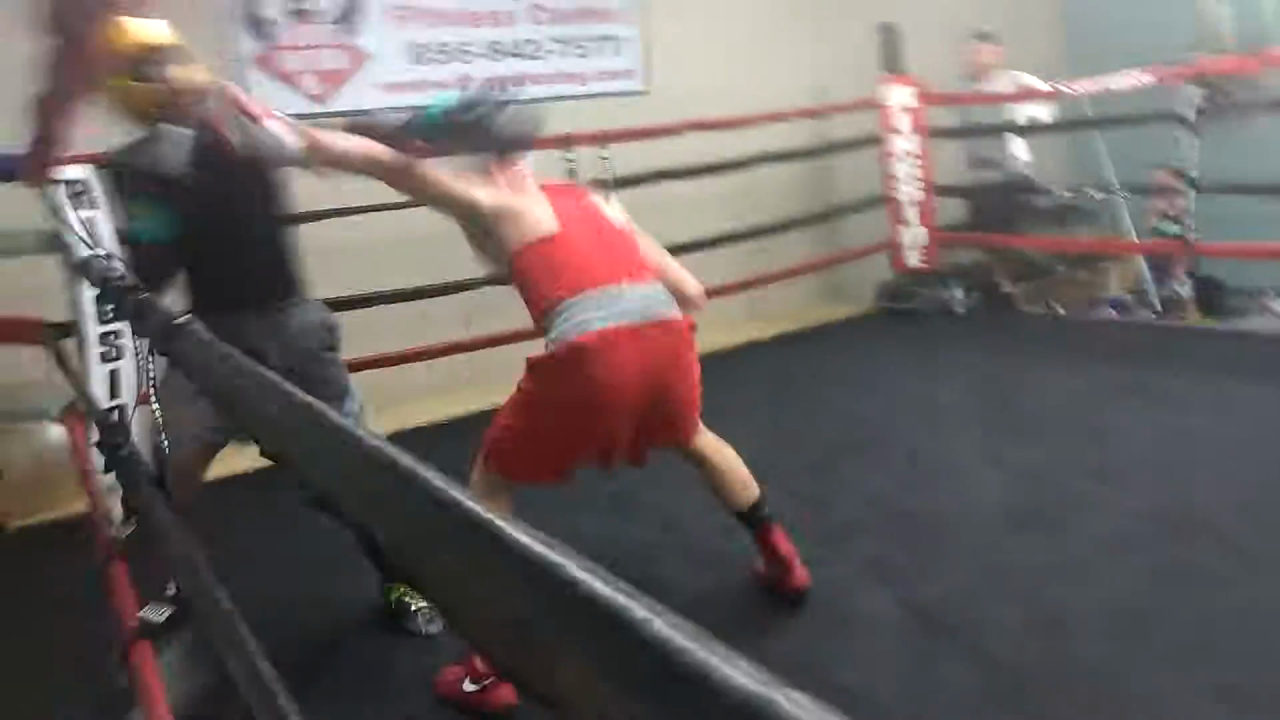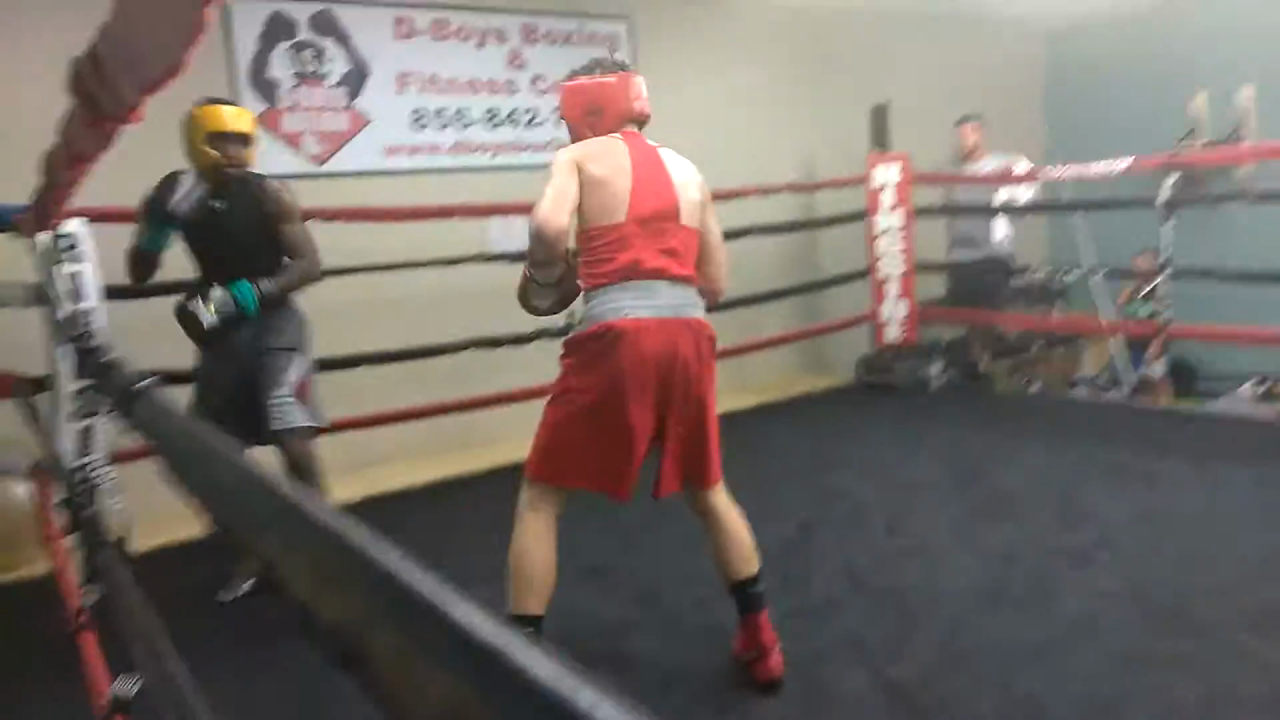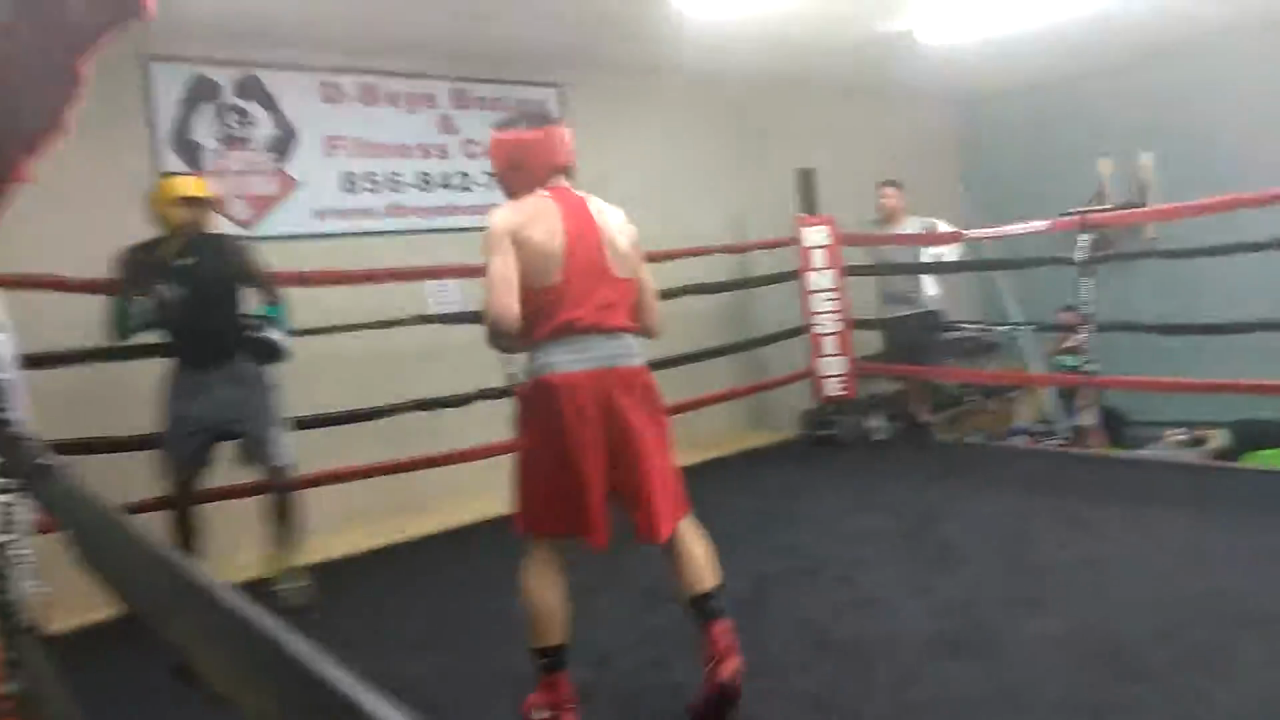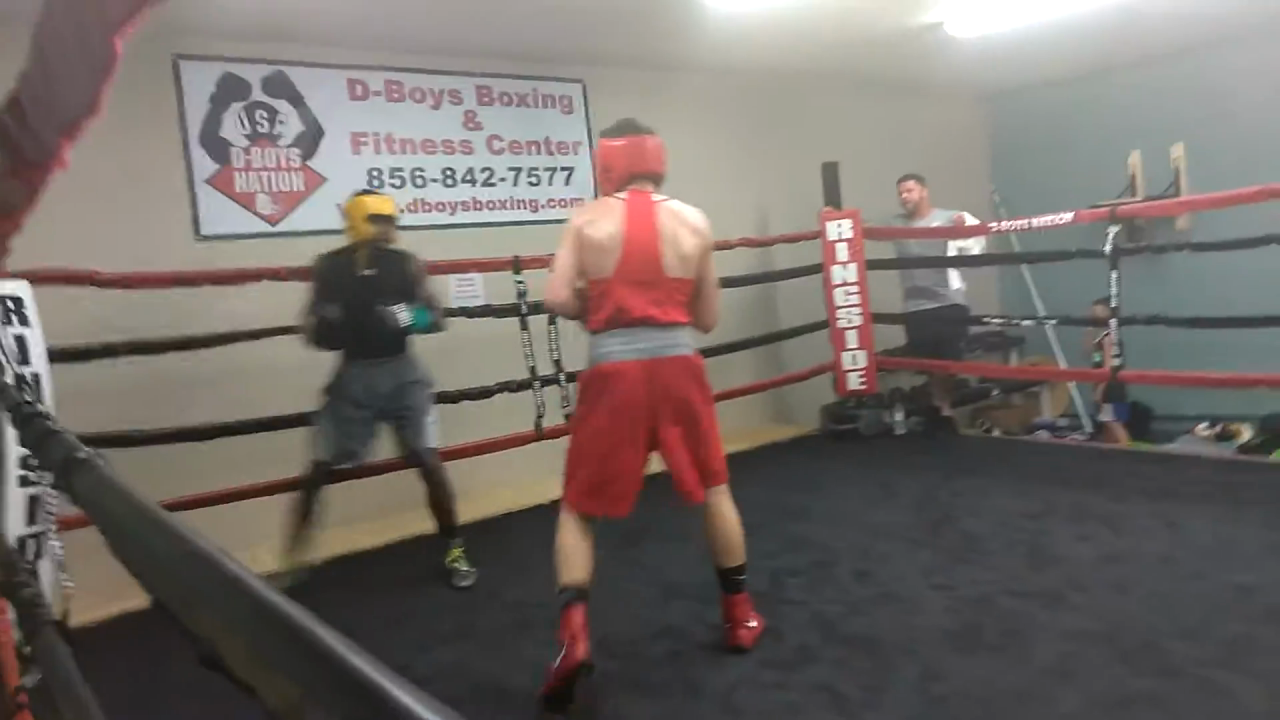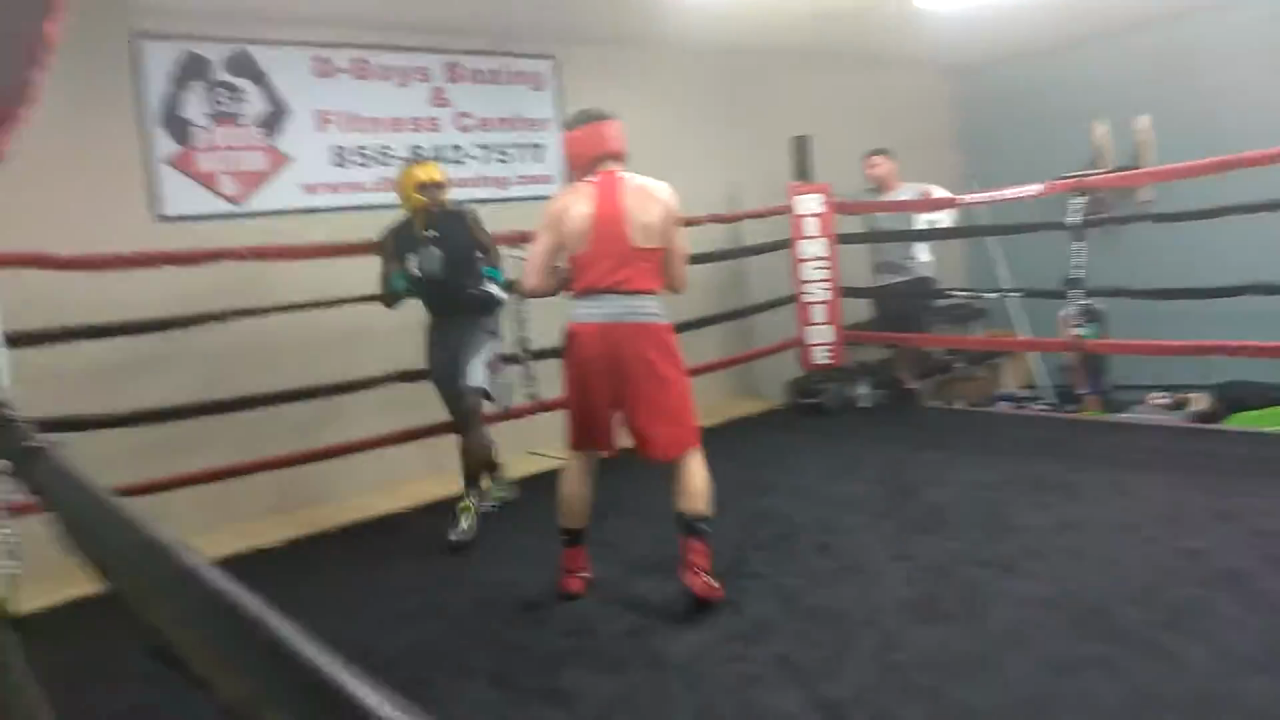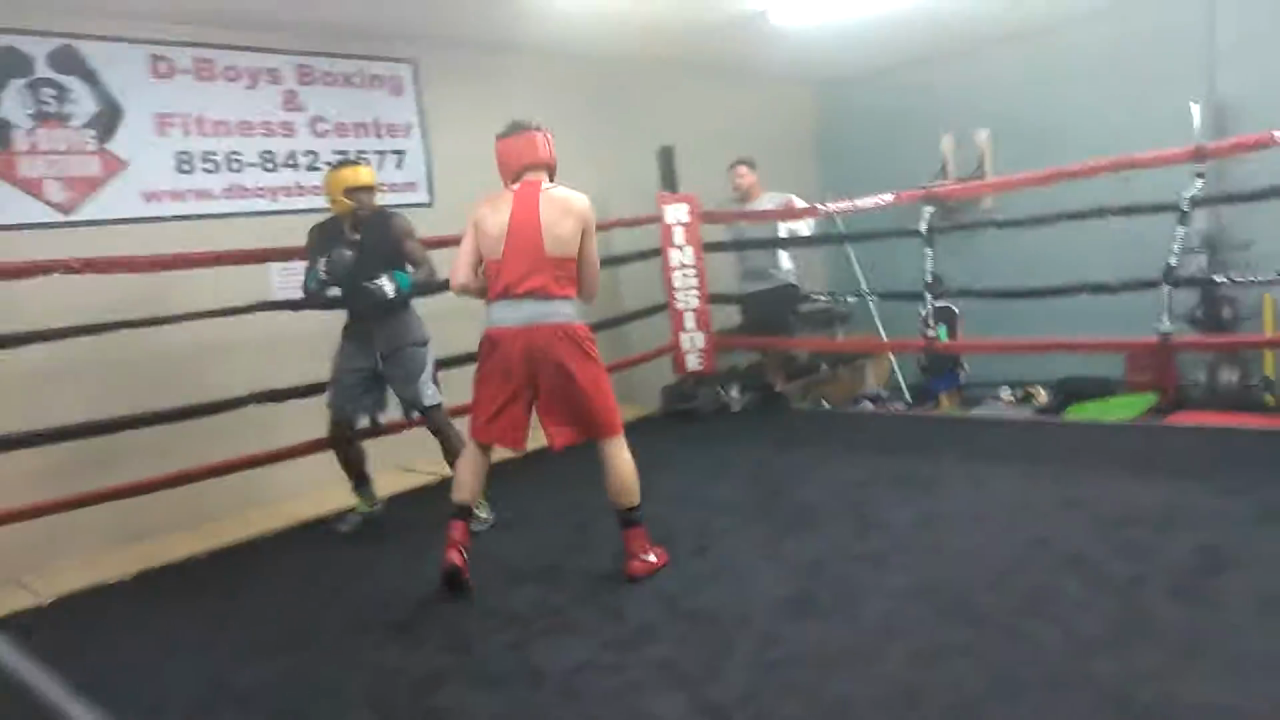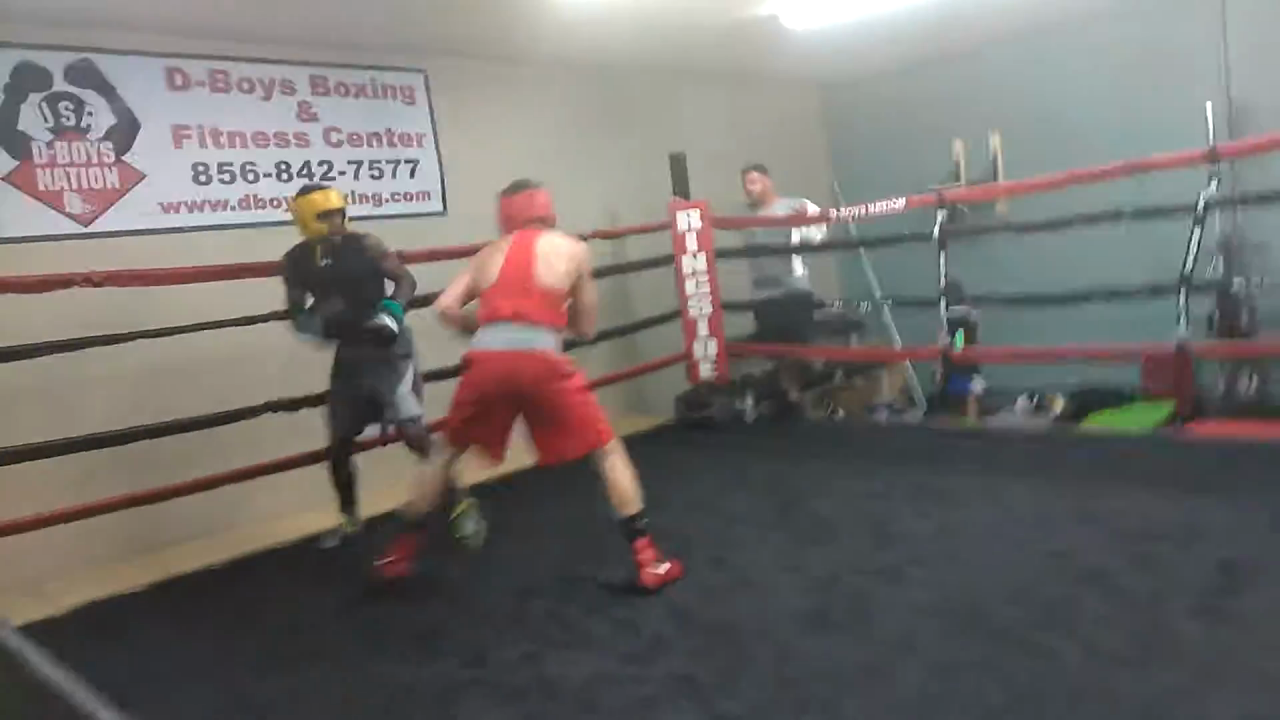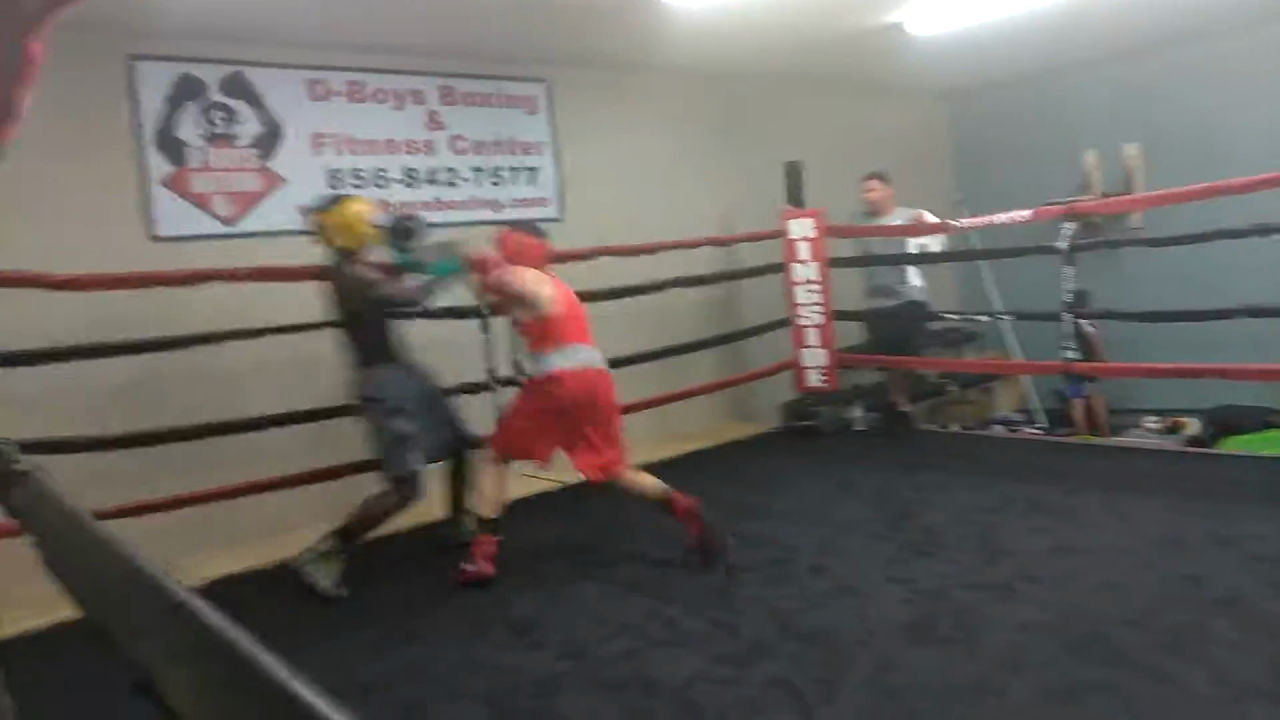
dt=0.5s
person 1, frame 1
left shoulder: (497, 203)
right shoulder: (600, 206)
left elbow: (399, 166)
right elbow: (691, 293)
left wrist: (299, 140)
left hip: (597, 349)
right hip: (664, 333)
left knee: (489, 485)
right knee: (691, 437)
right ankle: (782, 559)
person 1, frame 2
left shoulder: (581, 158)
right shoulder: (688, 171)
left elbow: (550, 229)
right elbow: (715, 285)
left wrist: (543, 278)
left hip: (614, 337)
right hip: (688, 335)
left knee: (540, 497)
right knee: (707, 490)
right ankle: (759, 640)
person 1, frame 3
left shoulder: (510, 220)
right shoulder: (615, 217)
left elbow: (505, 317)
right elbow: (650, 321)
left wrist: (505, 337)
left hip: (560, 387)
right hip: (627, 378)
left knee: (543, 546)
right knee: (674, 519)
right ankle: (720, 647)
person 1, frame 4
left shoulder: (586, 219)
right shoulder: (692, 219)
left elbow: (558, 299)
right elbow: (709, 317)
left wrist: (604, 310)
left hip: (612, 372)
right hip: (680, 366)
left knee: (578, 509)
right knee: (713, 492)
left ankle: (574, 633)
right ankle: (741, 614)
person 1, frame 5
left shoulder: (564, 205)
right shoulder: (659, 194)
left elbow: (532, 282)
right elbow: (678, 281)
left hip: (588, 332)
right hip: (644, 330)
left knee: (582, 453)
right knee: (684, 448)
left ankle: (573, 568)
right ankle: (697, 561)
person 1, frame 6
left shoulder: (486, 211)
right shoulder: (576, 204)
left elbow: (461, 282)
right elbow: (590, 288)
left hip: (504, 334)
right hip: (560, 330)
left knee: (480, 442)
right knee: (610, 436)
left ankle: (456, 542)
right ankle: (638, 550)
person 1, frame 7
left shoulder: (490, 253)
right shoulder: (572, 250)
left elbow: (446, 308)
right elbow: (586, 328)
left hip: (487, 361)
right hip: (542, 361)
left knee: (446, 453)
right knee: (608, 451)
left ankle: (401, 553)
right ankle: (647, 560)
person 1, frame 8
left shoulder: (517, 275)
right shoulder: (548, 282)
left hip: (557, 379)
right hip: (591, 378)
left knee: (494, 459)
right knee: (615, 472)
left ankle: (482, 555)
right ankle: (685, 510)
person 2, frame 1
left shoulder: (228, 134)
right shoulder: (134, 166)
right elbow: (148, 279)
right wrist: (150, 201)
left hip: (290, 325)
right hip: (212, 337)
left knee: (355, 478)
right knee: (170, 482)
left ankle: (399, 586)
right ankle: (178, 587)
person 2, frame 2
left shoulder: (265, 193)
right shoulder: (178, 192)
left elbow: (308, 264)
right elbow: (138, 274)
left wrist: (243, 298)
right wrist: (156, 224)
left hip: (272, 330)
right hip: (220, 337)
left knee: (295, 453)
right ankle: (255, 556)
person 2, frame 3
left shoulder: (227, 250)
right shoulder: (139, 262)
left elbow: (269, 289)
right elbow: (120, 329)
left wrist: (272, 324)
right wrist: (141, 311)
left hip: (240, 373)
right hip: (190, 380)
left knee: (278, 472)
right knee: (182, 487)
left ankle: (285, 564)
person 2, frame 4
left shoulder: (406, 264)
right shoulder: (329, 267)
left elbow: (436, 317)
right elbow: (313, 325)
left wrist: (410, 318)
right wrist: (320, 328)
left hip: (401, 371)
right hip: (353, 375)
left knee: (429, 465)
right knee: (318, 473)
left ankle: (453, 550)
right ankle: (293, 559)
person 2, frame 5
left shoulder: (464, 220)
right shoulder: (397, 238)
left elbow: (491, 253)
right elbow: (389, 297)
left wrist: (494, 281)
right wrist: (409, 275)
left hip: (476, 321)
right hip: (442, 328)
left knee: (470, 405)
right knee: (463, 416)
left ankle: (468, 501)
right ankle: (497, 482)
person 2, frame 6
left shoulder: (392, 223)
right shoulder: (322, 235)
left elbow: (427, 271)
right elbow: (311, 292)
left wrist: (397, 282)
right wrist: (321, 275)
left hip: (400, 328)
right hip: (358, 333)
left knee: (435, 417)
right knee: (341, 429)
left ankle: (474, 497)
right ankle: (366, 498)
person 2, frame 7
left shoulder: (364, 245)
right shoulder: (295, 262)
left elbow: (406, 280)
right elbow: (295, 313)
left wrist: (392, 310)
right wrist: (311, 323)
left hip: (387, 346)
right hip: (349, 353)
left knee: (411, 431)
right knee: (339, 445)
left ankle: (461, 505)
right ankle: (349, 518)
person 2, frame 8
left shoulder: (359, 268)
right shoulder: (353, 272)
left elbow: (398, 288)
right elbow: (409, 297)
left wrist: (406, 256)
right wrist: (441, 272)
left hip: (396, 372)
right hip: (386, 380)
left knee: (460, 444)
right knee: (404, 487)
left ankle: (462, 520)
right ankle: (322, 554)
person 3, frame 1
left shoulder: (1019, 83)
left elbow: (1042, 116)
left wrist: (1030, 99)
left hip: (1013, 173)
right hip: (980, 177)
left knee: (1013, 234)
right knee: (988, 236)
left ankle: (1015, 286)
right ankle: (1001, 285)
person 3, frame 2
left shoulder: (1004, 164)
left elbow: (1024, 199)
left wrist: (1012, 181)
left hip: (992, 254)
right hip: (959, 256)
left knee: (991, 312)
left ankle: (986, 362)
right ankle: (977, 362)
person 3, frame 3
left shoulder: (927, 226)
right shoulder: (874, 231)
left elbow: (952, 247)
left hip: (924, 310)
right hip: (892, 313)
left knee: (923, 368)
left ankle: (923, 415)
right ankle: (916, 415)
person 3, frame 4
left shoulder: (950, 218)
right shoulder: (896, 224)
left elbow: (976, 240)
left hip: (948, 304)
right hip: (915, 307)
left knee: (947, 362)
left ankle: (945, 410)
right ankle: (939, 410)
person 3, frame 5
left shoulder: (920, 193)
left elbow: (945, 211)
left hip: (916, 277)
right hip: (884, 282)
left knee: (917, 335)
left ankle: (912, 382)
right ankle: (906, 382)
person 3, frame 6
left shoulder: (782, 202)
right shoulder: (731, 210)
left elbow: (804, 230)
left hip: (781, 284)
right hip: (750, 289)
left knee: (783, 338)
left ankle: (784, 385)
right ankle: (776, 386)
person 3, frame 7
left shoulder: (795, 207)
left elbow: (817, 237)
left hip: (795, 291)
right hip: (764, 295)
left knee: (798, 347)
left ankle: (800, 394)
right ankle: (791, 395)
person 3, frame 8
left shoulder: (913, 217)
right shoulder: (860, 223)
left elbow: (935, 246)
left hip: (908, 301)
right hip: (875, 305)
left knee: (908, 358)
left ankle: (906, 406)
right ankle: (899, 407)
